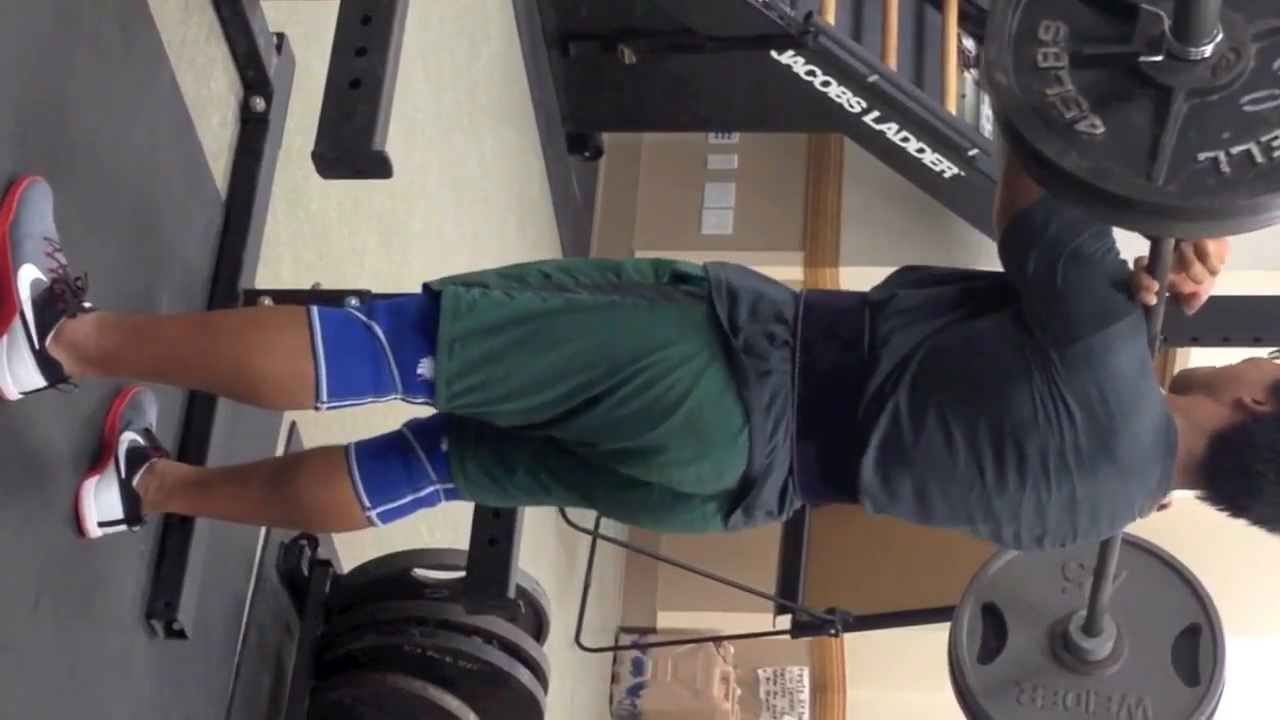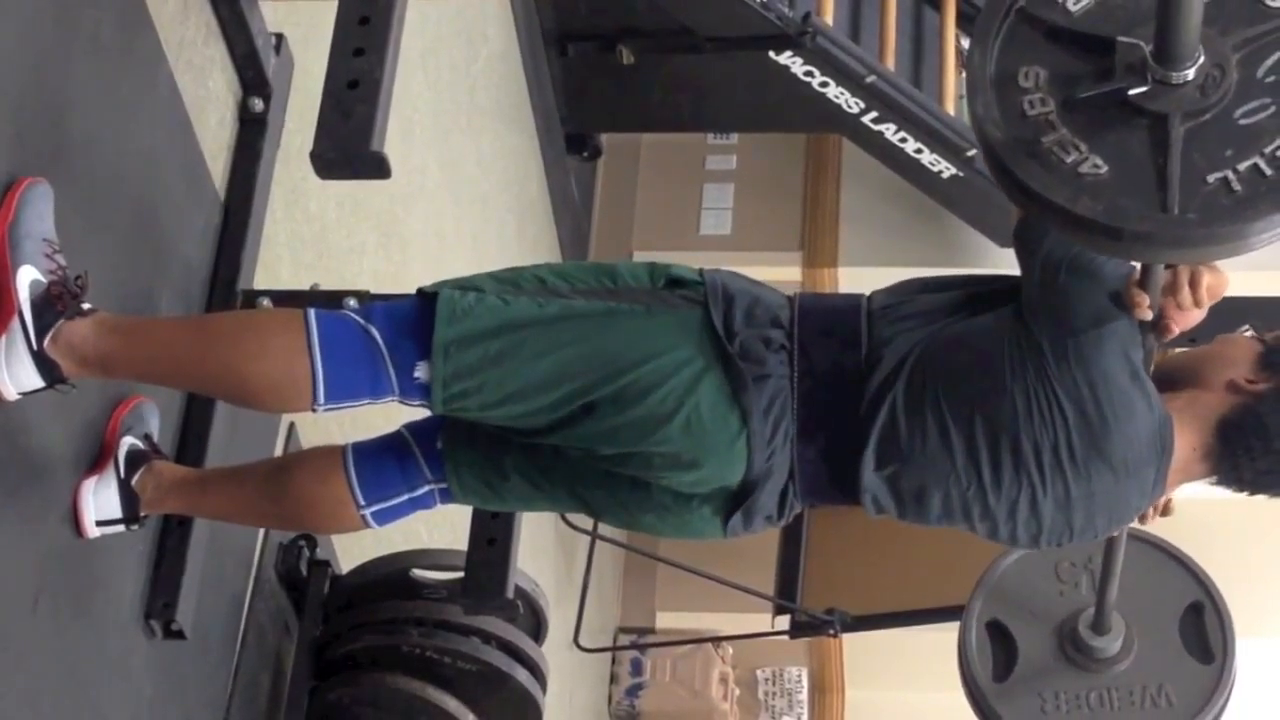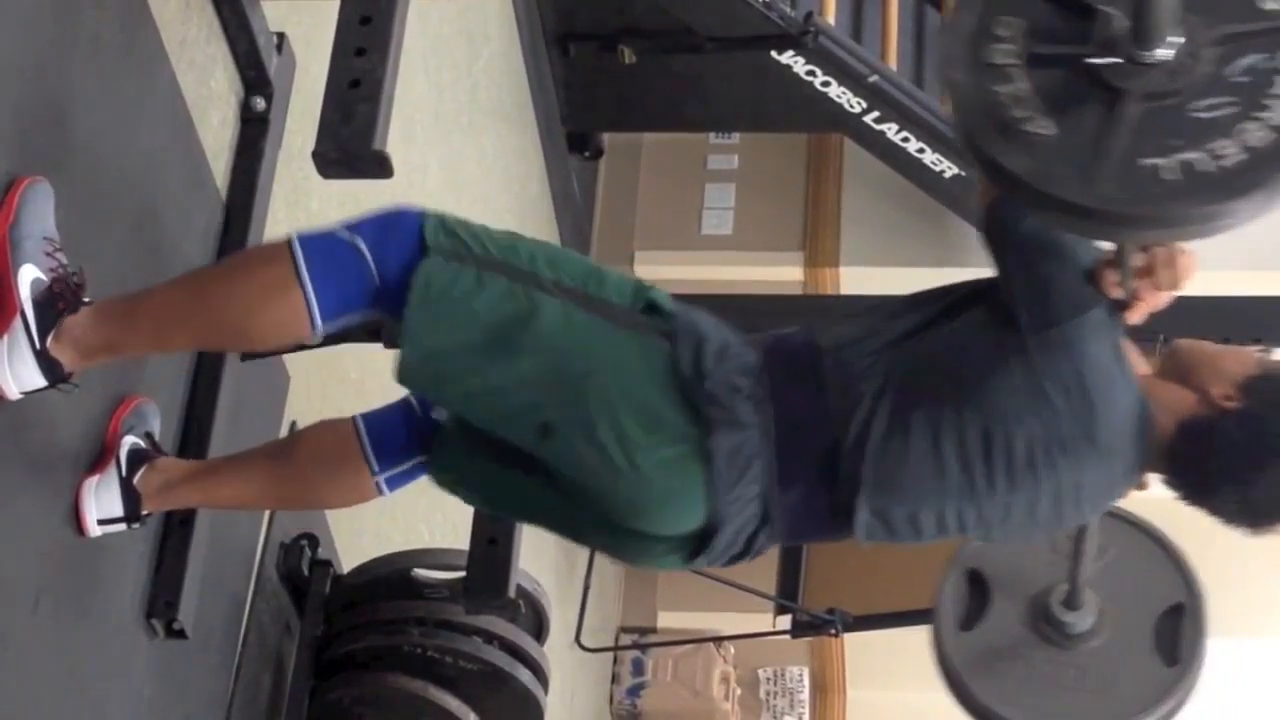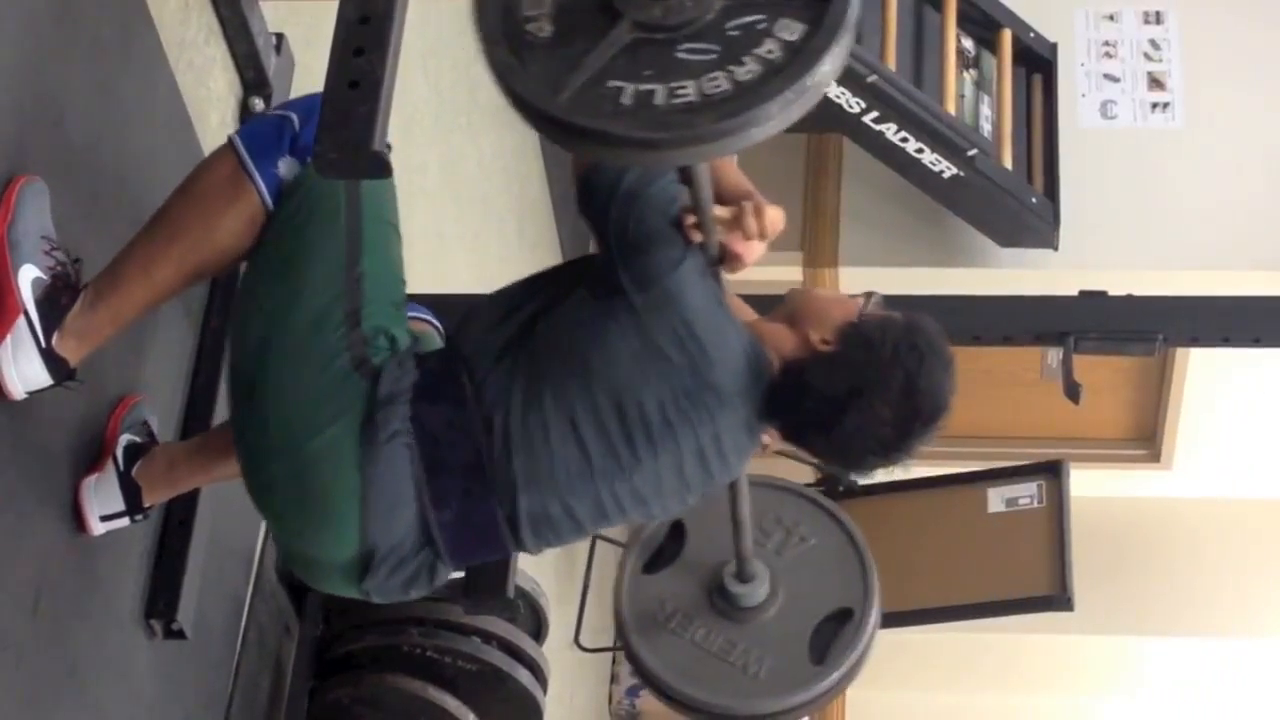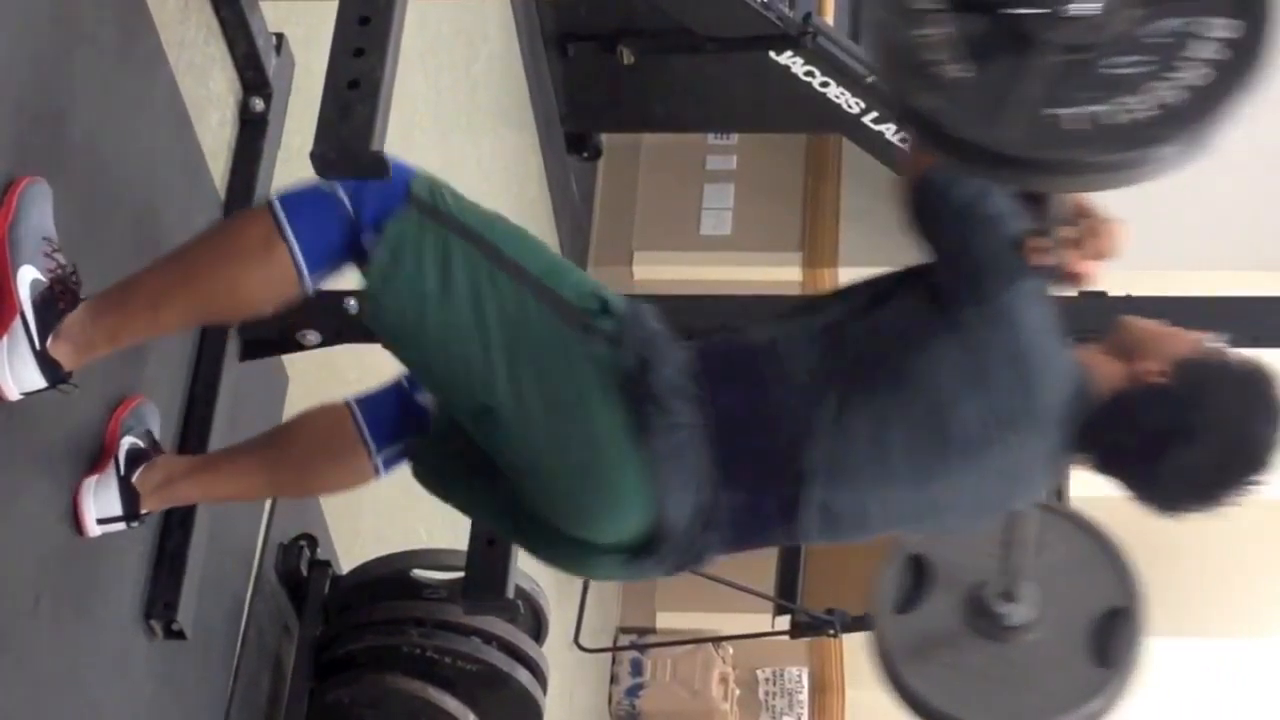
dt=1s
person 1, frame 1
left shoulder: (1102, 371)
right shoulder: (1109, 496)
left elbow: (1029, 173)
right wrist: (1152, 279)
right hip: (739, 472)
left knee: (370, 349)
right knee: (401, 472)
right ankle: (151, 486)
person 1, frame 2
left shoulder: (1099, 378)
right shoulder: (1109, 498)
left wrist: (1133, 295)
right wrist: (1156, 291)
right hip: (737, 481)
left knee: (363, 354)
right knee: (403, 473)
right ankle: (150, 487)
person 1, frame 3
left shoulder: (1079, 364)
right shoulder: (1095, 467)
left elbow: (1017, 206)
left wrist: (1112, 291)
right wrist: (1136, 292)
left hip: (699, 421)
right hip: (713, 508)
left knee: (392, 254)
right knee: (422, 430)
right ankle: (159, 483)
person 1, frame 4
left shoulder: (686, 318)
right shoulder: (726, 439)
left elbow: (606, 158)
right wrist: (735, 220)
left hip: (335, 478)
right hip: (382, 548)
left knee: (314, 130)
right knee: (421, 338)
right ankle: (152, 478)
person 1, frame 5
left shoulder: (1016, 339)
right shoulder: (1023, 462)
left elbow: (935, 167)
right wrist: (1058, 245)
left hip: (640, 416)
right hip: (639, 516)
left knee: (373, 203)
right knee: (427, 405)
right ankle: (158, 481)
